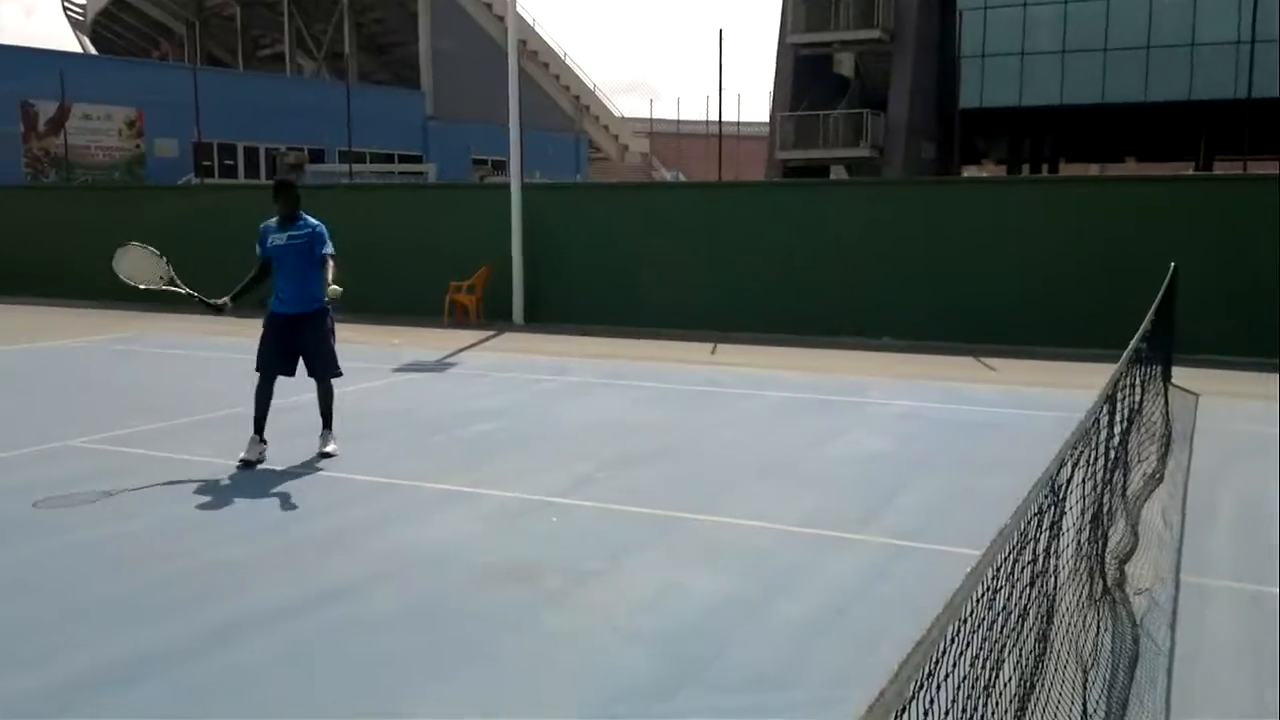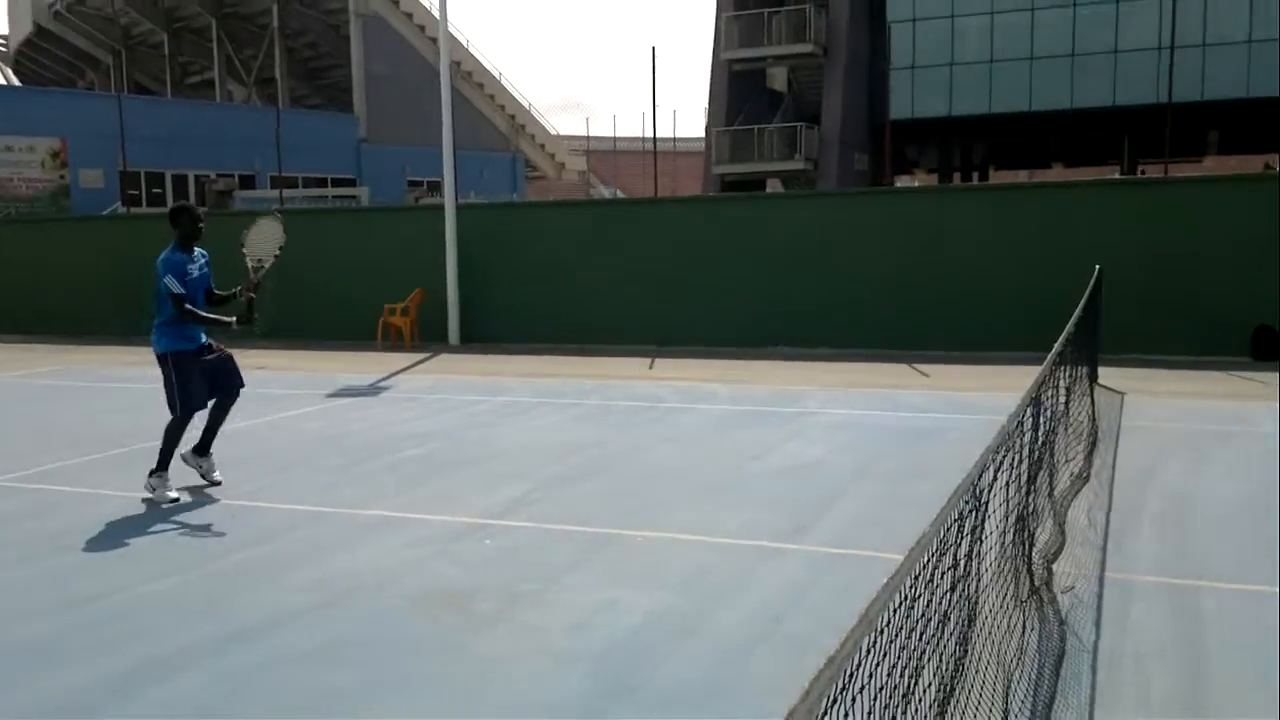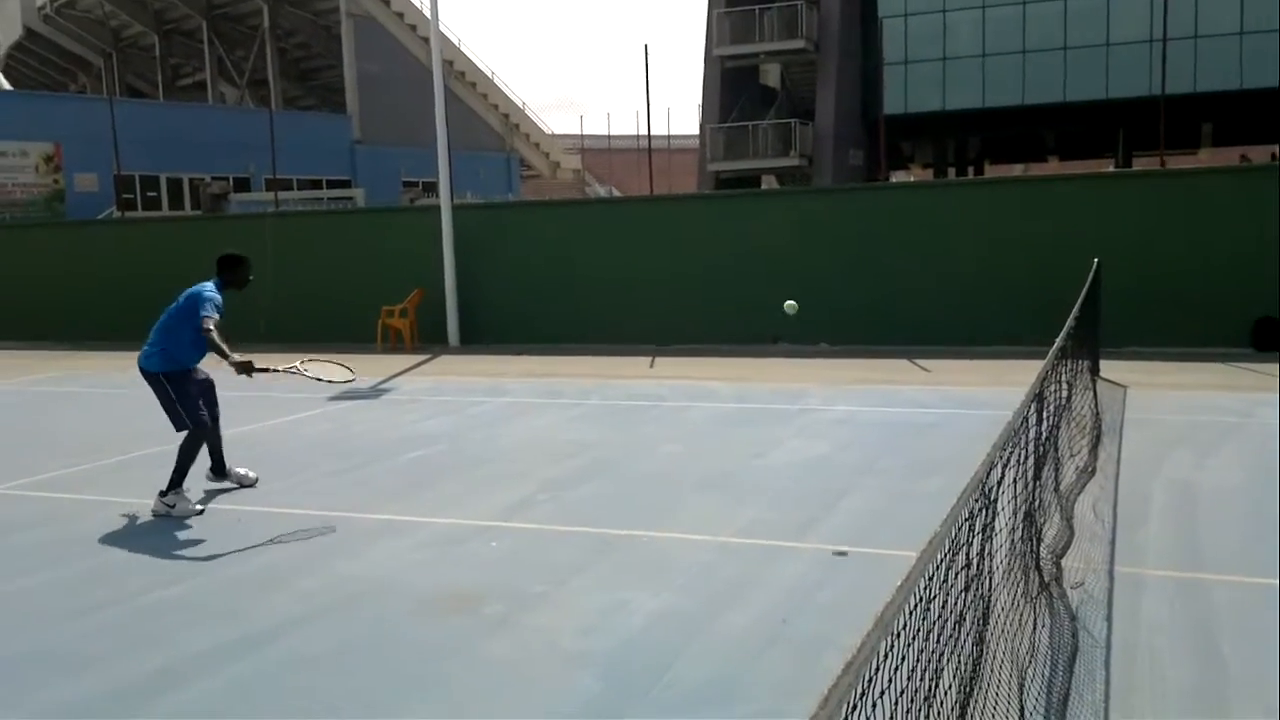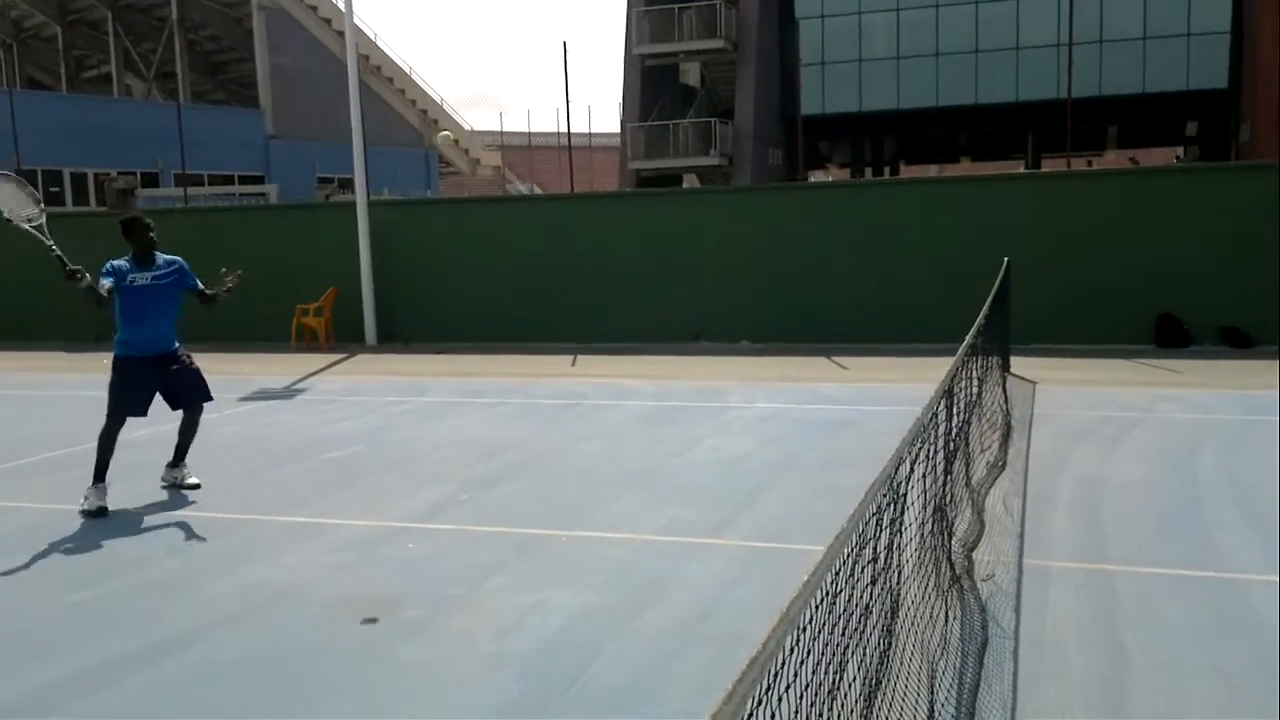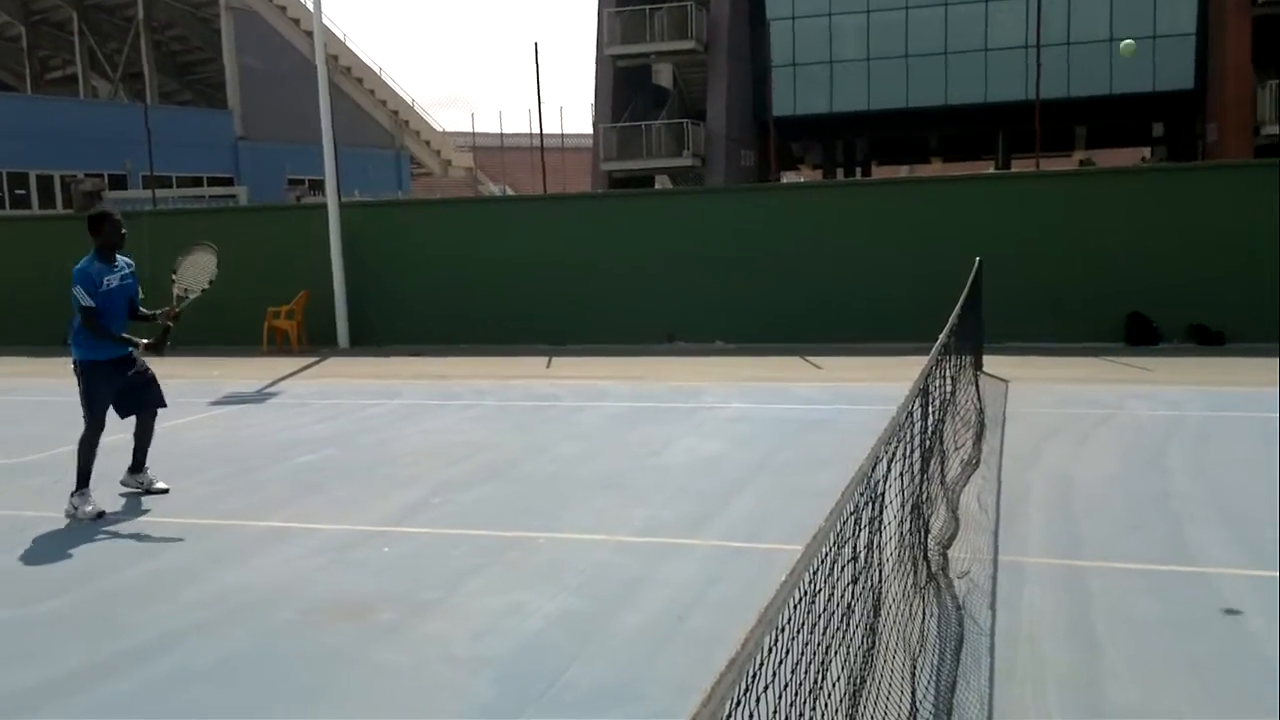
dt=1s
person 1, frame 1
left shoulder: (314, 229)
right shoulder: (266, 230)
left elbow: (328, 261)
right elbow: (261, 271)
left wrist: (330, 284)
right wrist: (231, 298)
left hip: (313, 314)
right hip: (279, 314)
left knee: (322, 375)
right knee: (266, 375)
left ankle: (327, 433)
right ankle: (257, 439)
person 1, frame 2
left shoulder: (202, 256)
right shoulder: (170, 262)
left elbow: (209, 298)
right elbow: (183, 311)
left wrist: (237, 293)
right wrist: (231, 322)
left hip: (200, 341)
right hip: (174, 347)
left knee: (231, 390)
right knee: (185, 411)
left ankle: (200, 454)
right ankle: (158, 476)
person 1, frame 3
left shoulder: (206, 291)
right shoulder: (209, 297)
right elbow: (208, 331)
right wrist: (231, 358)
left hip: (176, 363)
right hip: (162, 366)
left knee: (210, 413)
right knee: (200, 425)
left ankle: (220, 470)
right ankle: (170, 496)
person 1, frame 4
left shoulder: (176, 266)
right shoulder: (116, 269)
left elbow: (203, 297)
right elbow: (102, 297)
left wrist: (219, 292)
right wrist: (87, 285)
left hip: (169, 352)
right hip: (131, 356)
left knee: (195, 405)
right knee: (116, 418)
left ankle: (175, 468)
right ankle: (97, 486)
person 1, frame 5
left shoulder: (127, 266)
right shoulder: (85, 273)
right elbow: (91, 325)
left wrist: (157, 316)
right wrist: (138, 343)
left hip: (123, 354)
right hip: (93, 358)
left knee: (149, 407)
right knee: (96, 423)
left ankle: (137, 473)
right ankle: (79, 495)
